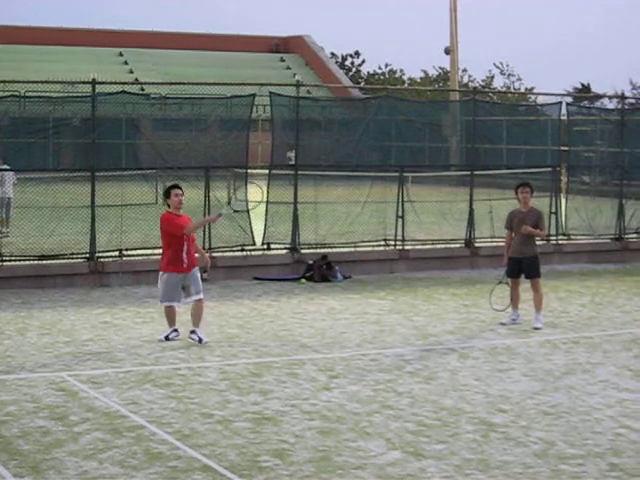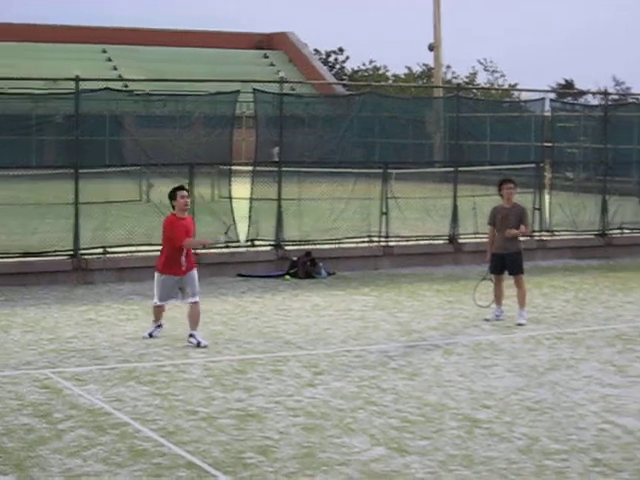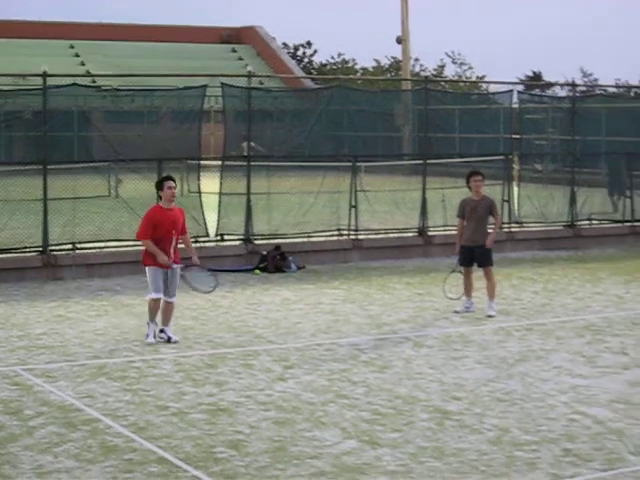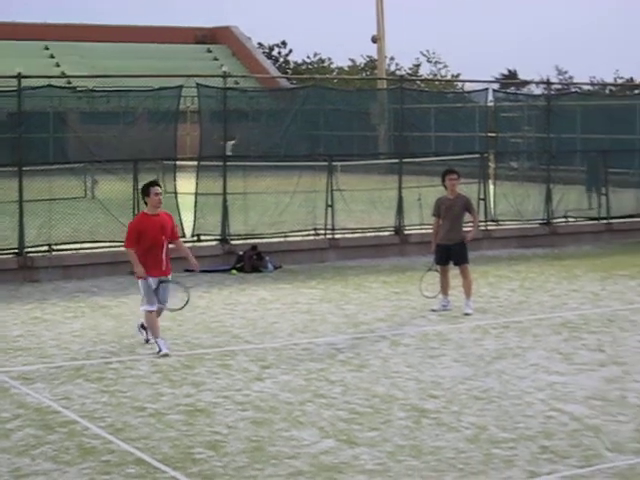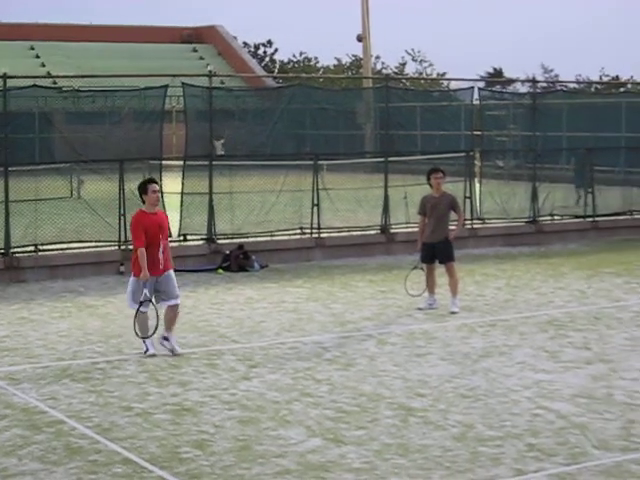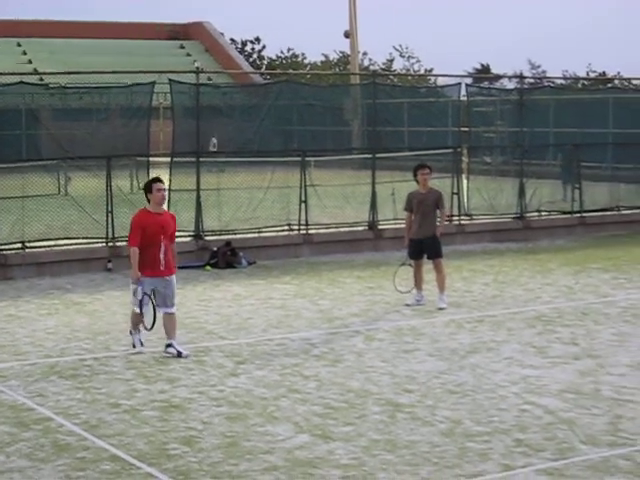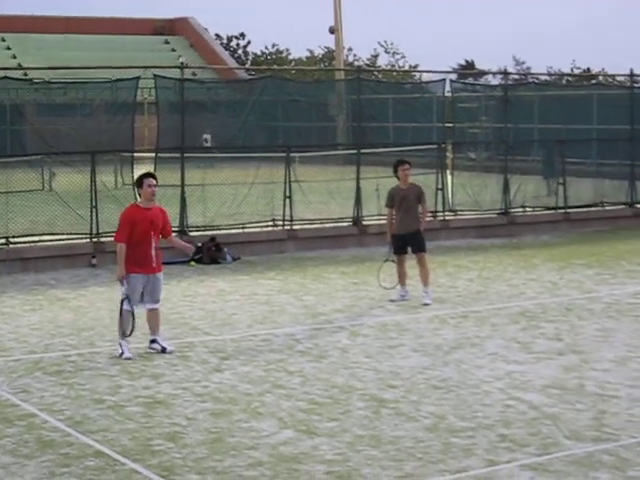
dt=0.3s
person 1, frame 1
left shoulder: (187, 218)
right shoulder: (166, 218)
right elbow: (186, 230)
left wrist: (203, 254)
right wrist: (206, 220)
left hip: (190, 267)
right hip: (170, 269)
left knee: (198, 298)
right knee: (168, 302)
left ankle: (195, 331)
right ankle: (173, 330)
person 1, frame 2
left shoulder: (189, 220)
right shoulder: (170, 221)
right elbow: (183, 242)
right wrist: (203, 242)
left hip: (188, 269)
right hip: (167, 270)
left knee: (194, 301)
right knee: (160, 301)
left ankle: (193, 335)
right ankle: (157, 324)
person 1, frame 3
left shoulder: (180, 212)
right shoulder: (153, 214)
left elbow: (183, 235)
right elbow: (143, 238)
left wrist: (193, 254)
right wrist: (159, 254)
left hip: (173, 263)
right hip: (155, 262)
left knee: (170, 298)
right knee: (156, 296)
left ankle: (164, 329)
right ankle: (151, 324)
person 1, frame 4
left shoulder: (168, 217)
right shoulder: (138, 222)
left elbow: (176, 240)
right elbow: (129, 247)
left wrist: (191, 258)
right wrist: (137, 266)
left hip: (164, 270)
right hip: (147, 273)
left knee: (160, 307)
right knee: (151, 308)
left ankle: (145, 326)
right ankle: (159, 343)
person 1, frame 5
left shoulder: (164, 216)
right shoulder: (138, 219)
right elbow: (139, 247)
left wrist: (170, 261)
right wrist: (144, 270)
left hip: (165, 269)
right hip: (144, 272)
left knee: (174, 303)
left ankle: (167, 336)
right ankle: (147, 342)
person 1, frame 6
left shoulder: (171, 217)
right shoulder: (139, 218)
right elbow: (133, 246)
left wrist: (174, 266)
right wrist: (135, 270)
left hip: (167, 272)
right hip: (145, 273)
left knee: (170, 309)
right knee: (140, 309)
left ankle: (171, 344)
right ankle: (135, 332)
person 1, frame 7
left shoulder: (161, 212)
right shoulder: (129, 213)
left elbow: (168, 236)
right elbow: (121, 242)
left wrist: (184, 246)
right wrist: (120, 266)
left hip: (154, 268)
right hip: (133, 269)
left knee: (153, 305)
right knee: (128, 307)
left ankle: (155, 340)
right ankle: (123, 343)
person 2, frame 1
left shoulder: (537, 213)
right shoulder: (512, 214)
left elbow: (543, 233)
right elbow: (509, 236)
left wrist: (532, 231)
right wrist: (505, 255)
left hip: (530, 255)
right hip: (514, 255)
left knee: (536, 285)
right knee: (514, 284)
left ankle: (538, 317)
right ankle: (515, 315)
person 2, frame 2
left shoulder: (520, 209)
right shoulder: (495, 210)
left elbow: (527, 230)
right elbow: (492, 232)
left wrist: (517, 232)
right wrist: (489, 251)
left hip: (514, 251)
right hip: (497, 251)
left knee: (519, 281)
right knee: (498, 280)
left ankle: (522, 313)
right ankle: (498, 311)
person 2, frame 3
left shoulder: (489, 202)
right shoulder: (464, 203)
left elbow: (498, 220)
right elbow: (461, 224)
left wrist: (492, 236)
right wrist: (458, 243)
left hip: (483, 244)
right hip: (466, 244)
left knee: (488, 273)
right knee: (467, 273)
left ankle: (492, 305)
right ankle: (468, 303)
person 2, frame 4
left shoulder: (464, 200)
right shoulder: (440, 201)
left elbow: (475, 216)
right elbow: (436, 223)
left wrist: (473, 232)
right wrist: (433, 242)
left hip: (458, 241)
right hip: (442, 242)
left knee: (464, 271)
right knee: (443, 271)
left ankle: (468, 303)
right ankle: (445, 301)
person 2, frame 5
left shoulder: (450, 198)
right shoulder: (425, 200)
left elbow: (460, 216)
right elbow: (422, 221)
left wrist: (455, 231)
right wrist: (419, 240)
left hip: (444, 239)
right hip: (428, 240)
left knee: (450, 269)
right knee: (429, 270)
left ankle: (454, 301)
right ankle: (431, 299)
person 2, frame 6
left shoulder: (436, 194)
right shoulder: (411, 196)
left elbow: (442, 213)
right elbow: (409, 217)
left wrist: (440, 227)
right wrist: (407, 237)
left hip: (431, 236)
right hip: (415, 236)
left knee: (438, 265)
right knee: (417, 266)
left ankle: (442, 297)
right ankle: (419, 296)
person 2, frame 7
left shoulder: (417, 189)
right shoulder: (392, 192)
left elbow: (424, 208)
right elbow: (390, 213)
left wrist: (423, 223)
right wrist: (389, 233)
left hip: (415, 230)
right hip: (398, 232)
left knee: (422, 260)
right knee: (400, 261)
left ankle: (426, 292)
right ankle: (403, 291)
